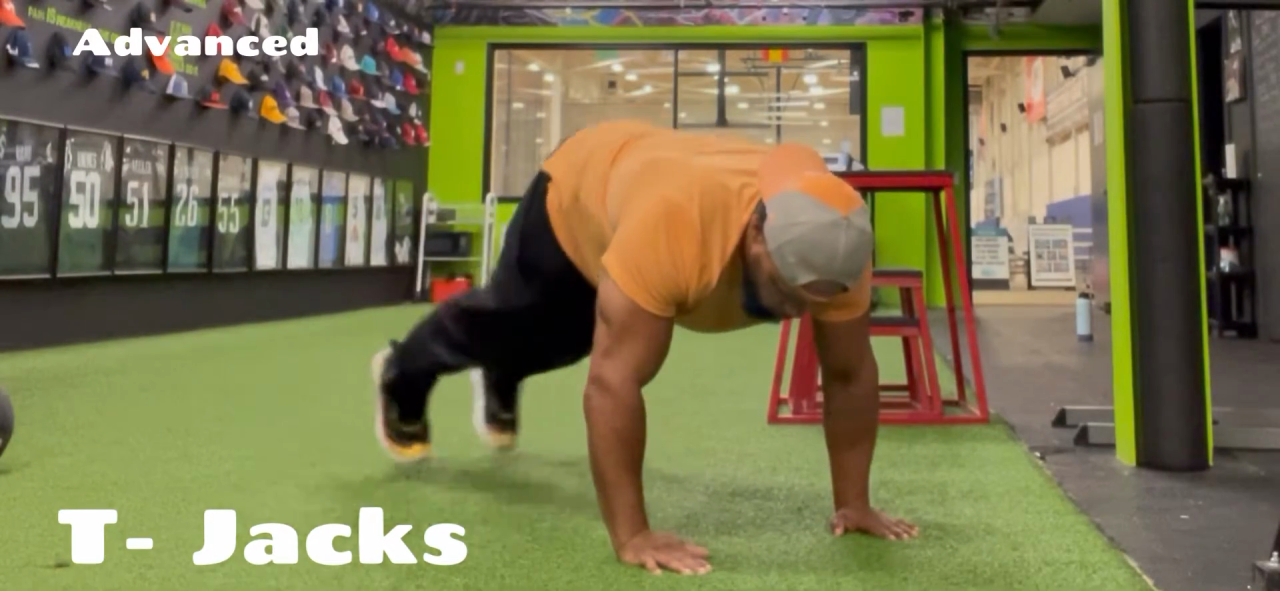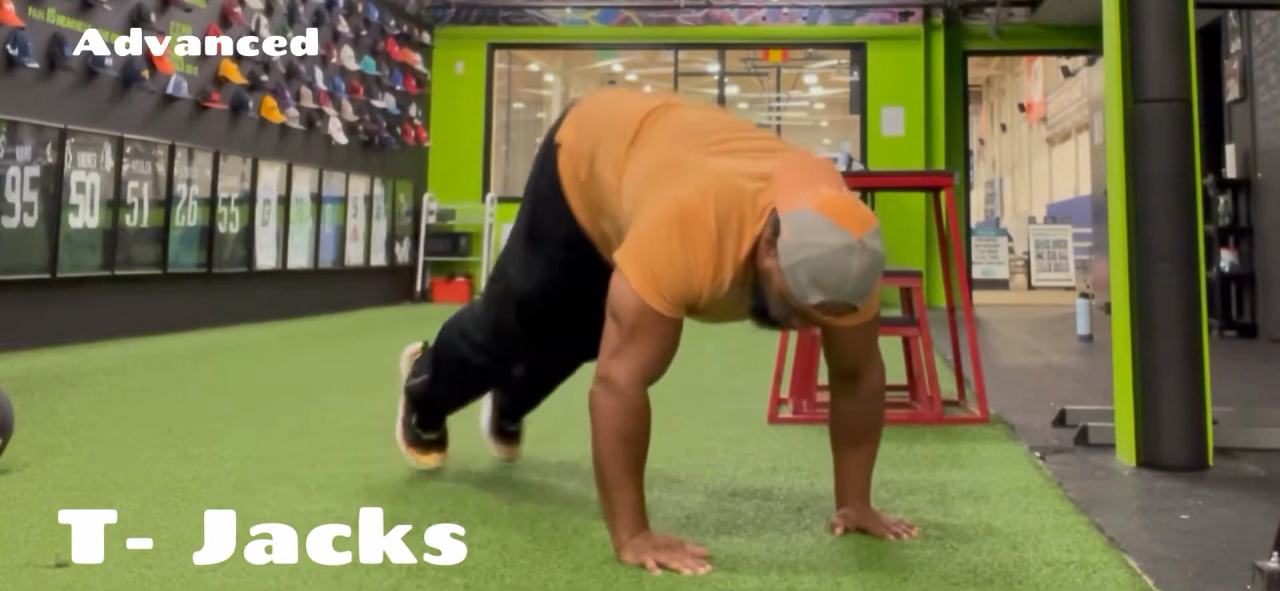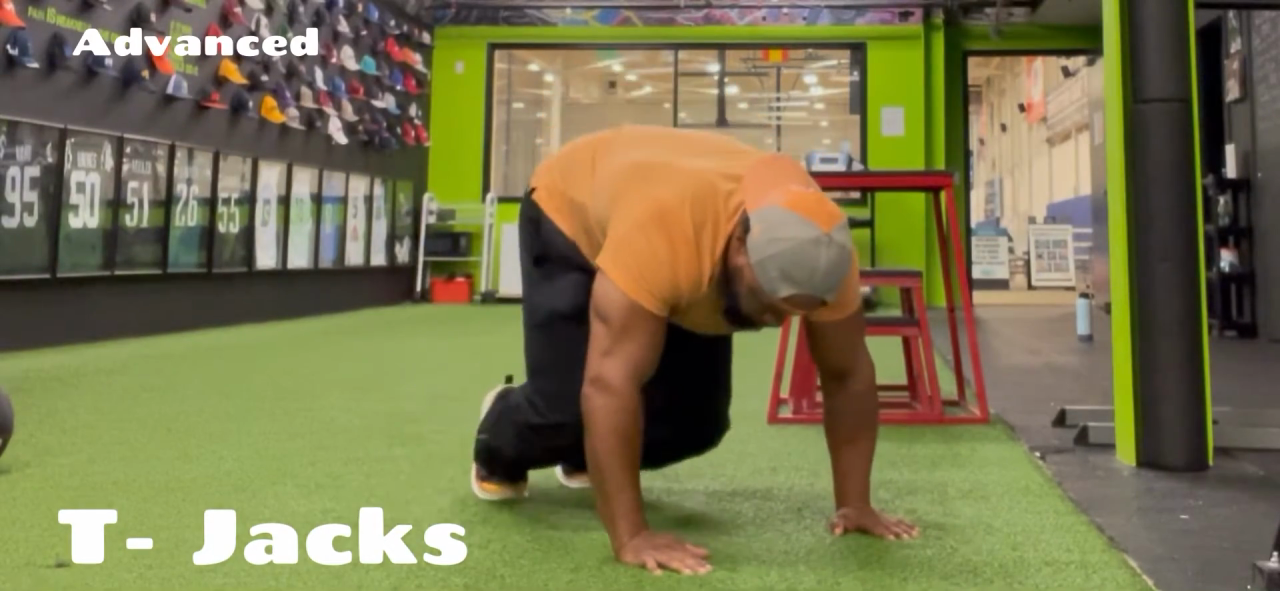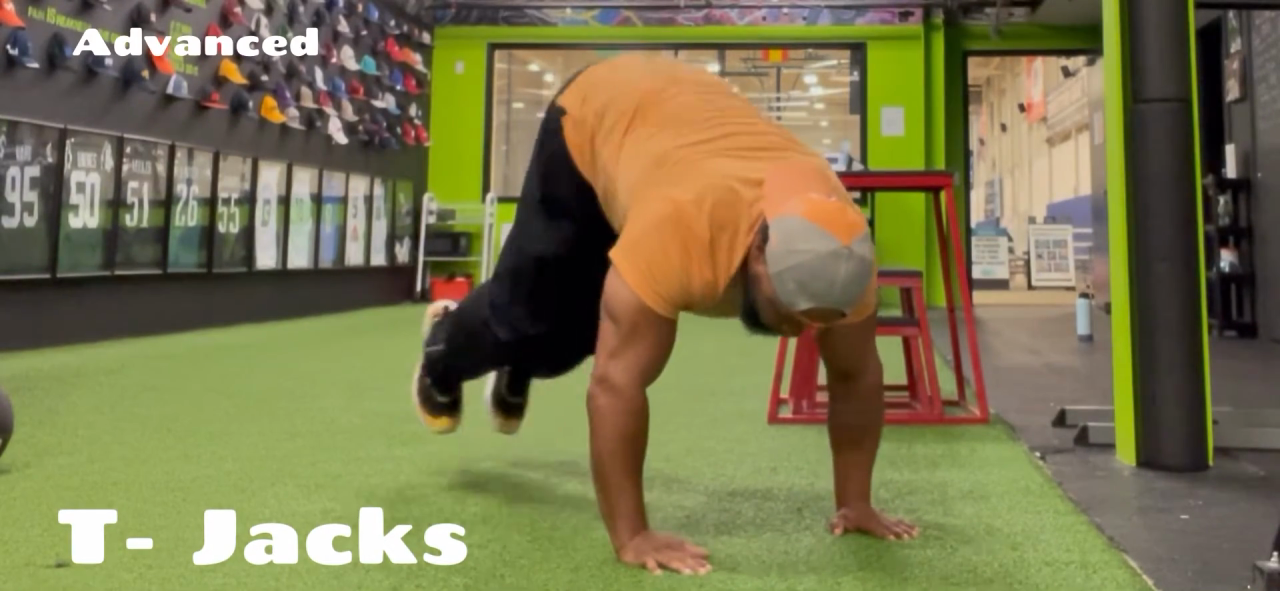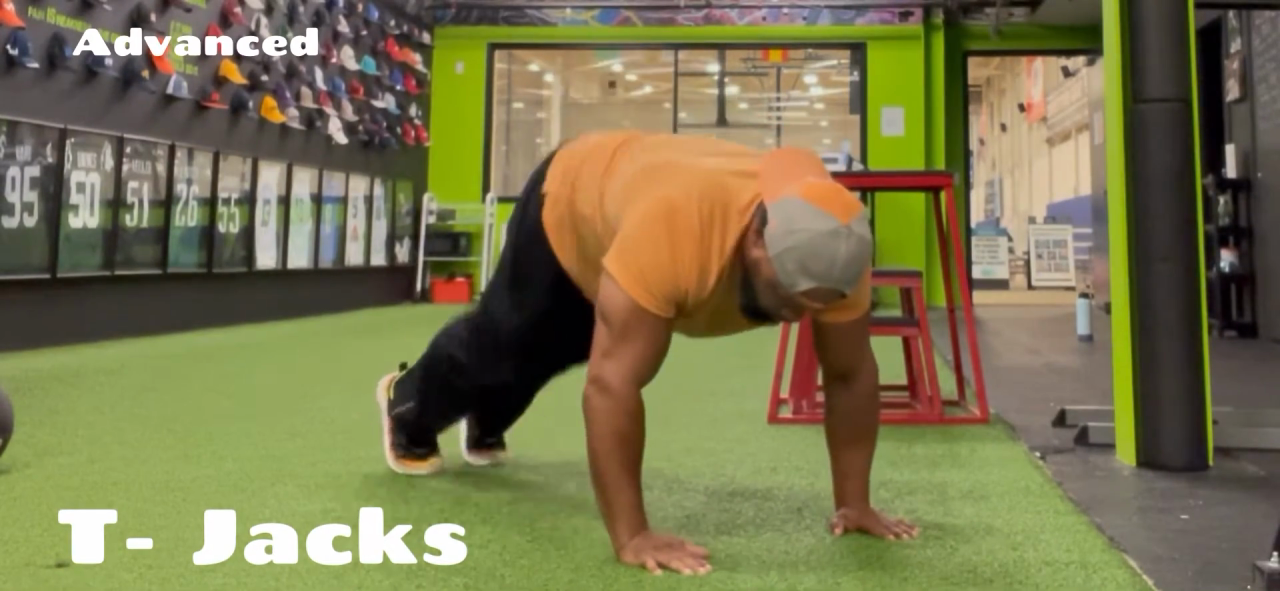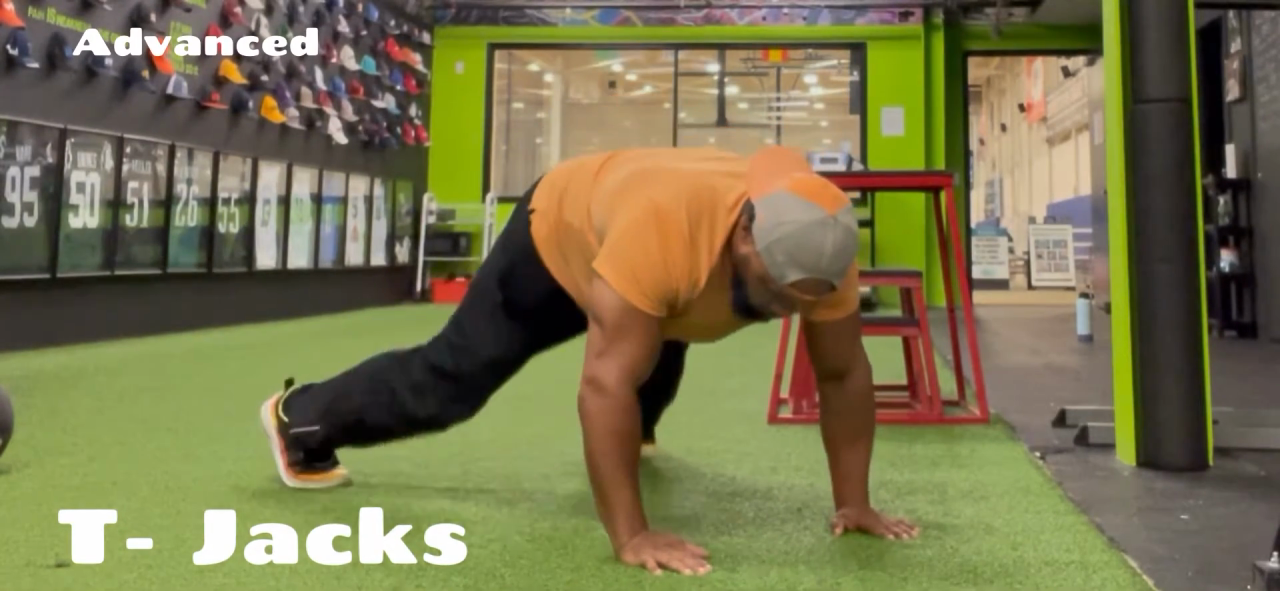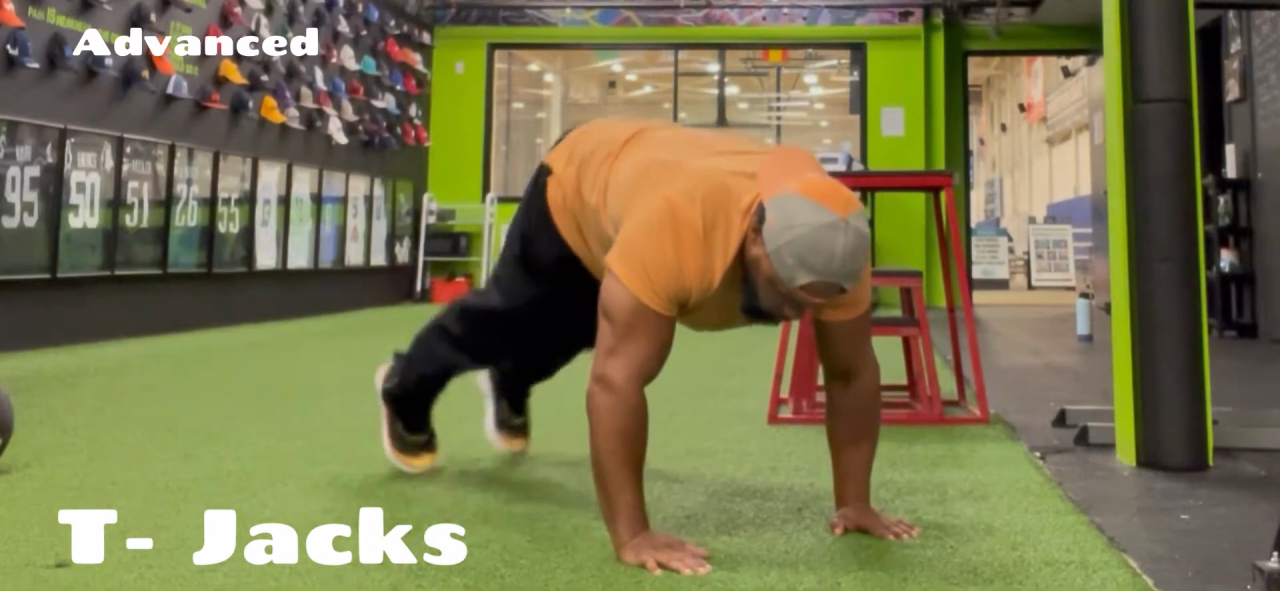
dt=0.4s
person 1, frame 1
left shoulder: (828, 244)
right shoulder: (675, 229)
left elbow: (851, 374)
right elbow: (614, 381)
left wrist: (853, 503)
right wrist: (631, 535)
right hip: (576, 201)
left knee: (569, 337)
right knee: (501, 325)
left ankle: (501, 375)
right ankle: (403, 373)
person 1, frame 2
left shoulder: (833, 250)
right shoulder: (689, 230)
left elbow: (857, 375)
right elbow: (621, 382)
left wrist: (855, 503)
right wrist: (630, 537)
left knee: (575, 336)
right knee: (515, 327)
left ankle: (508, 399)
right ankle: (426, 385)
person 1, frame 3
left shoulder: (814, 249)
right shoulder: (661, 232)
left elbow: (848, 375)
right elbow: (609, 383)
left wrist: (855, 504)
right wrist: (630, 538)
left knee: (694, 423)
right knee: (568, 397)
left ankle: (582, 448)
right ankle: (500, 444)
person 1, frame 4
left shoulder: (832, 244)
right shoulder: (678, 228)
left elbow: (856, 374)
right elbow: (616, 382)
left wrist: (855, 499)
right wrist: (632, 537)
left knee: (581, 317)
right knee: (528, 304)
left ankle: (514, 372)
right ankle: (446, 359)
person 1, frame 5
left shoulder: (828, 246)
right shoulder: (671, 231)
left elbow: (851, 375)
right elbow: (612, 384)
left wrist: (854, 504)
right wrist: (631, 538)
right hip: (573, 198)
left knee: (557, 348)
right knee: (498, 346)
left ankle: (486, 414)
right ankle: (410, 412)
person 1, frame 6
left shoulder: (817, 248)
right shoulder: (662, 232)
left elbow: (844, 375)
right elbow: (604, 383)
left wrist: (854, 503)
right wrist: (631, 537)
right hip: (563, 232)
left knee: (660, 347)
right knee: (454, 376)
left ankle: (628, 426)
right ankle: (298, 419)
person 1, frame 7
left shoulder: (828, 244)
right shoulder: (675, 229)
left elbow: (853, 374)
right elbow: (616, 380)
left wrist: (855, 502)
right wrist: (631, 535)
right hip: (578, 195)
left knee: (562, 328)
right knee: (503, 321)
left ankle: (508, 386)
right ankle: (403, 388)
